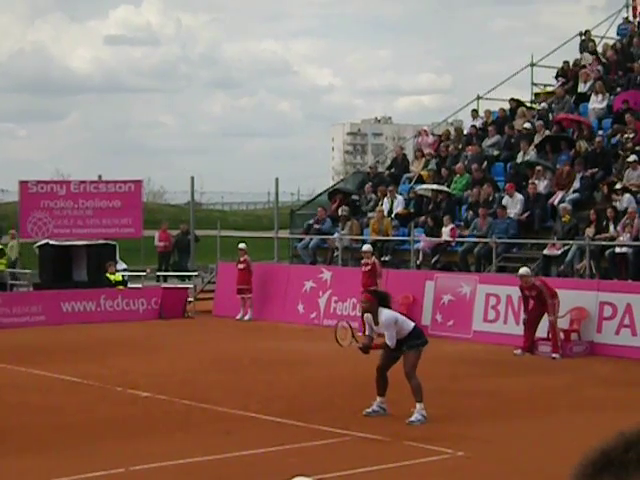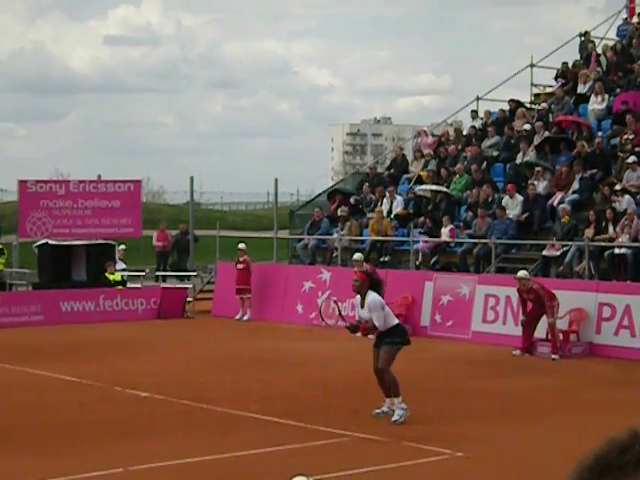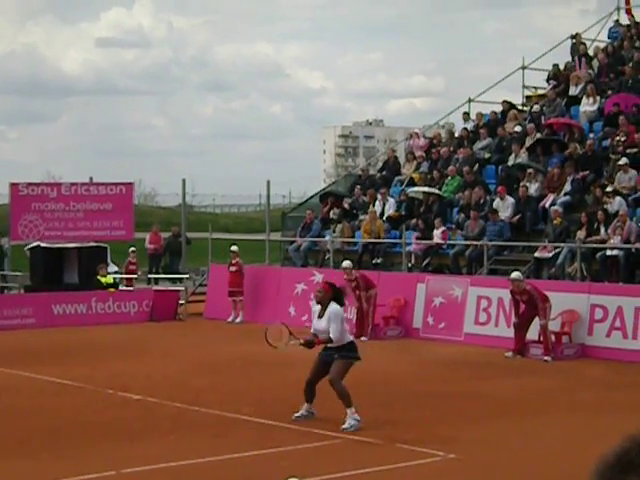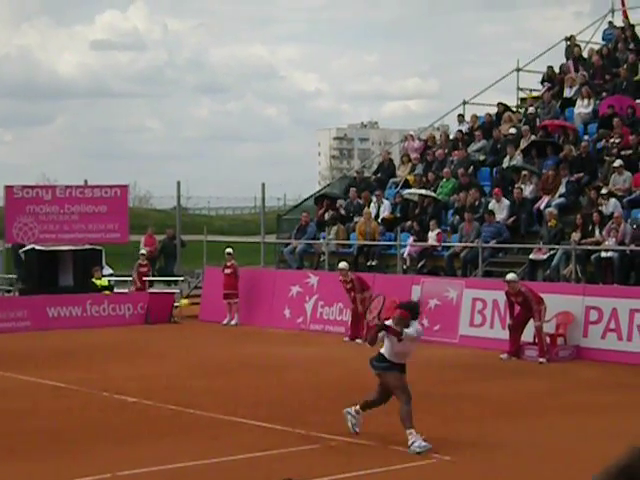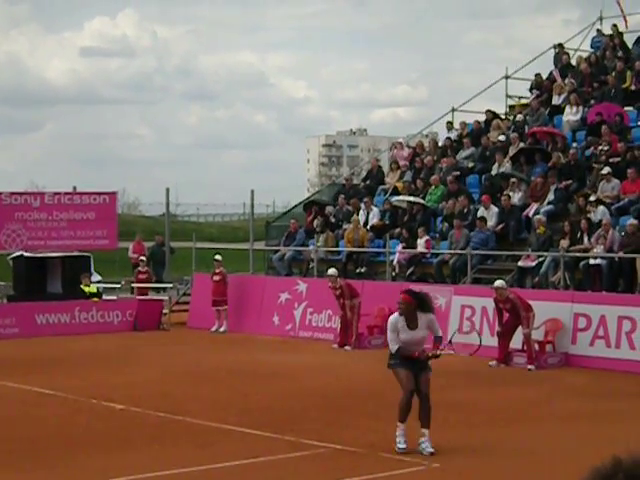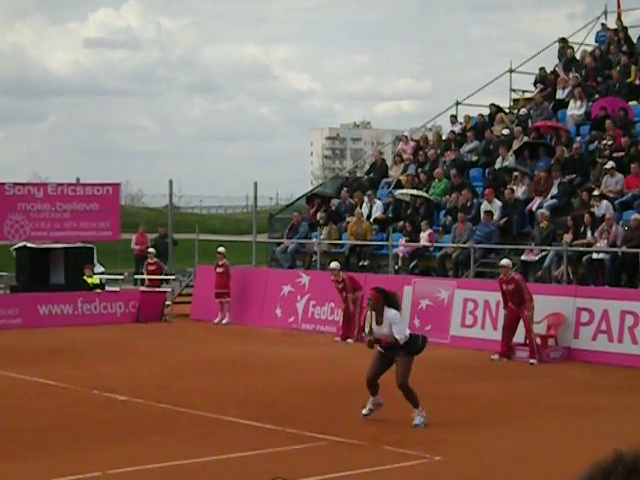
dt=0.7s
person 1, frame 1
left shoulder: (386, 317)
right shoulder: (367, 316)
left elbow: (390, 344)
right elbow: (369, 334)
left wrist: (371, 346)
right wrist: (366, 344)
left hip: (413, 338)
right hip: (397, 339)
left knee: (409, 372)
right knee: (380, 369)
left ankle: (420, 411)
right ankle: (380, 405)
person 1, frame 2
left shoulder: (373, 300)
right shoulder: (358, 299)
left elbow: (379, 325)
right elbow: (360, 320)
left wrist: (360, 327)
right wrist: (355, 326)
left hip: (394, 334)
right hip: (382, 335)
left knee: (383, 368)
right knee: (378, 370)
left ankle: (400, 405)
right ankle: (390, 405)
person 1, frame 3
left shoulder: (335, 311)
right shoulder: (316, 310)
left elbow: (335, 338)
right elbow: (315, 332)
left wrist: (314, 341)
right wrist: (309, 341)
left hip: (346, 350)
right hip: (328, 351)
left knee: (333, 380)
right knee: (310, 380)
left ankle: (353, 416)
right ankle: (308, 409)
person 1, frame 4
left shoulder: (416, 329)
right shoulder: (387, 325)
left elbow: (404, 334)
right elbow: (371, 342)
left wrist: (387, 329)
right wrist: (375, 330)
left hip: (399, 365)
right hip: (384, 363)
left knee: (380, 399)
right knee: (405, 397)
left ankle: (354, 412)
right ankle: (413, 439)
person 1, frame 5
left shoulder: (428, 317)
right shoulder: (394, 320)
left elbow: (438, 335)
right elbow: (394, 348)
left wrist: (435, 350)
right wrist: (417, 354)
left hip: (420, 361)
right hip: (401, 359)
left knee: (425, 395)
right knee: (409, 390)
left ankle: (425, 439)
right ankle: (400, 433)
person 1, frame 6
left shoulder: (393, 315)
right shoulder: (370, 314)
left elbow: (400, 339)
right elbow: (369, 335)
left wrist: (379, 341)
right wrist: (371, 342)
left hip: (405, 346)
right hip: (386, 346)
left knee: (401, 383)
right knee: (370, 378)
left ankle: (419, 413)
right ankle: (374, 402)
